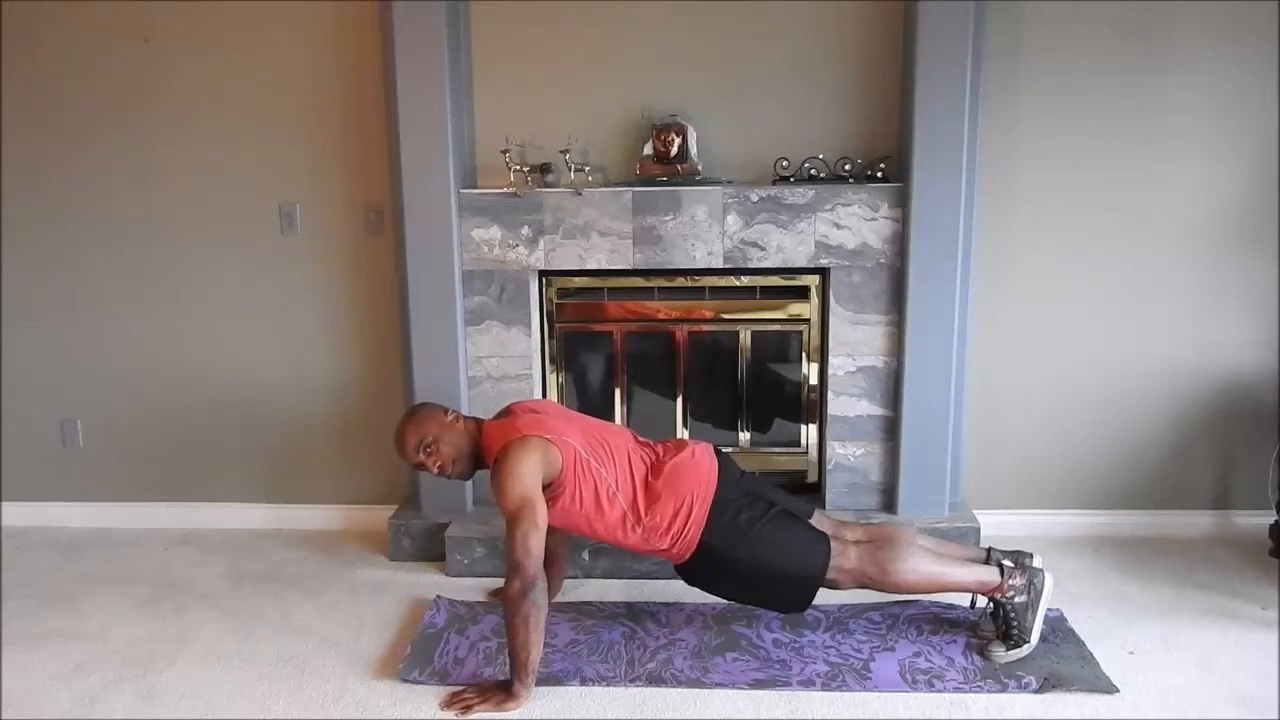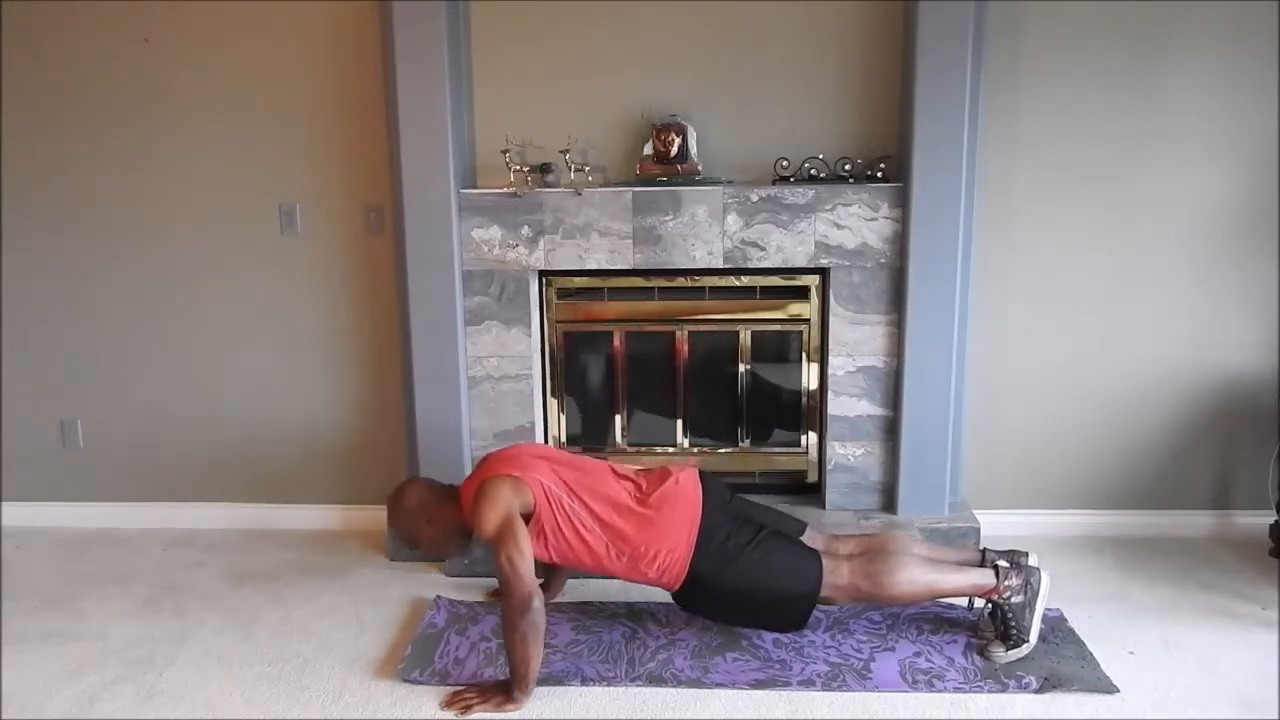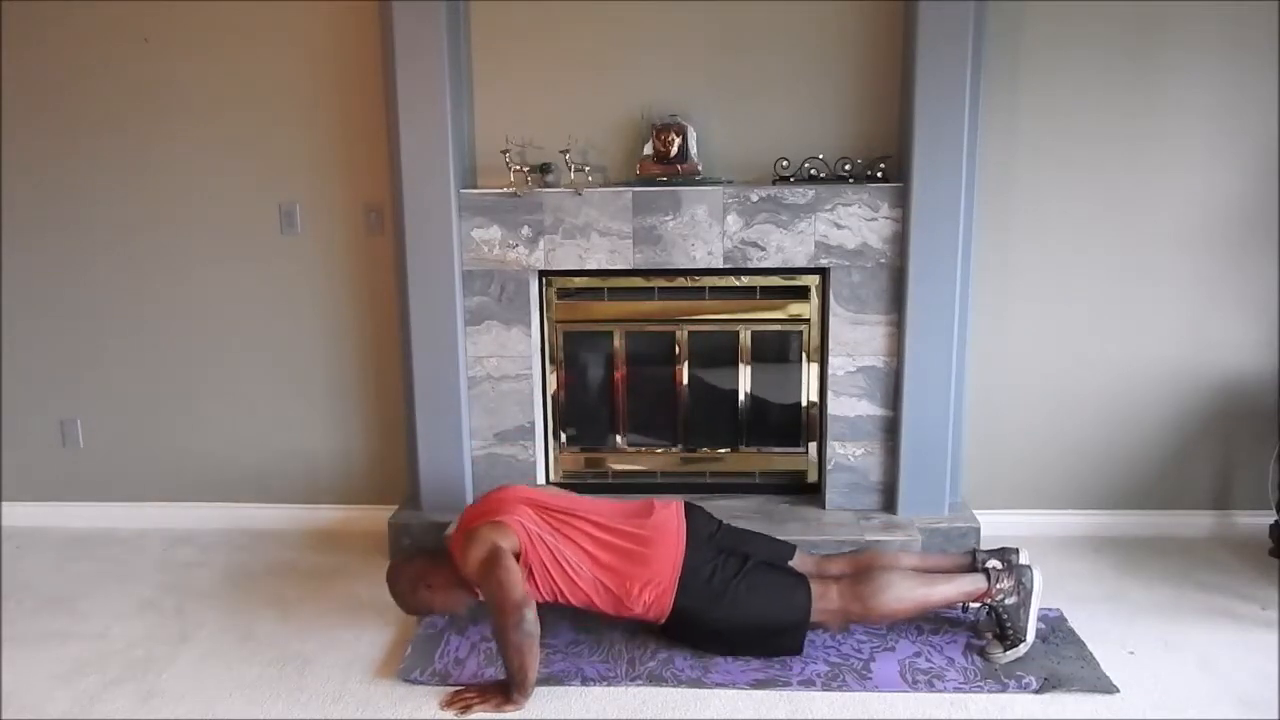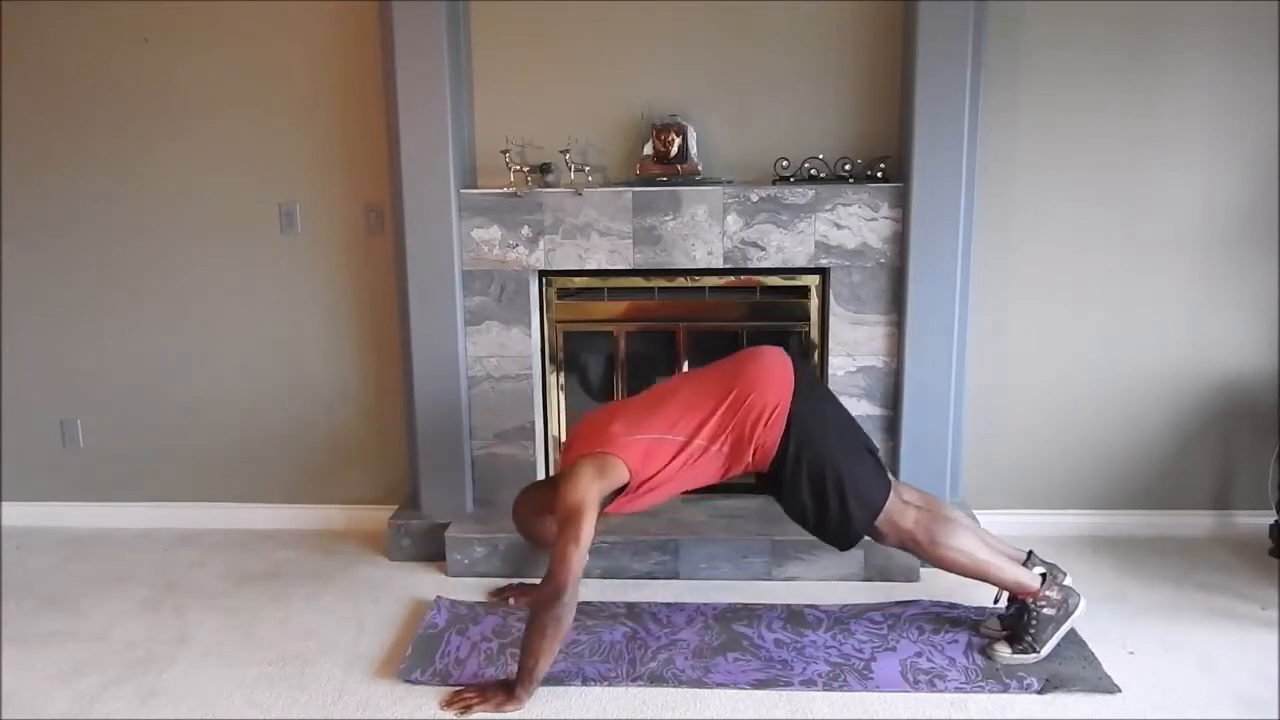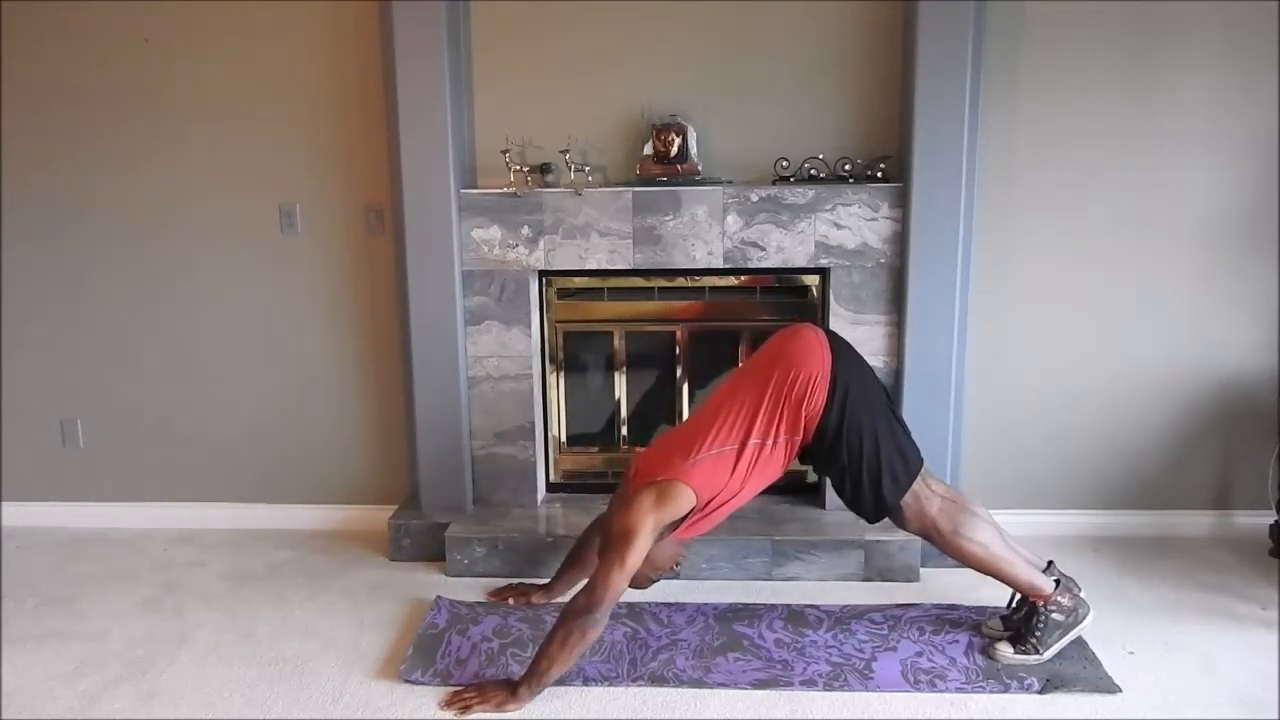
dt=1s
person 1, frame 1
left shoulder: (512, 462)
right shoulder: (517, 421)
left elbow: (524, 581)
right elbow: (557, 515)
right wrist: (540, 593)
left hip: (697, 517)
right hip: (696, 475)
left knee: (851, 565)
right knee: (843, 536)
left ankle: (1010, 581)
right ankle: (997, 560)
person 1, frame 2
left shoulder: (486, 505)
right shoulder: (501, 472)
left elbow: (524, 598)
right wrist: (542, 589)
left hip: (692, 549)
right hip: (687, 499)
left knee: (846, 580)
right knee: (837, 550)
left ankle: (1006, 584)
right ankle: (995, 562)
person 1, frame 3
left shoulder: (474, 548)
right shoulder: (492, 511)
left elbow: (516, 611)
right wrist: (543, 585)
left hip: (678, 583)
right hip: (674, 528)
left knee: (835, 602)
right knee: (827, 568)
left ankle: (999, 587)
right ankle: (988, 564)
person 1, frame 4
left shoulder: (581, 484)
right shoulder: (585, 456)
left elbow: (561, 597)
right wrist: (546, 585)
left hip: (773, 408)
right hip: (775, 382)
left knee: (892, 520)
right knee: (893, 502)
left ankle: (1046, 594)
right ankle: (1032, 573)
person 1, frame 5
left shoulder: (647, 512)
right shoulder: (639, 487)
left elbow: (592, 610)
right elbow: (596, 534)
right wrist: (547, 589)
left hip: (816, 380)
right hip: (808, 364)
left knee: (919, 507)
right knee: (918, 495)
left ankle: (1057, 597)
right ankle: (1039, 581)
